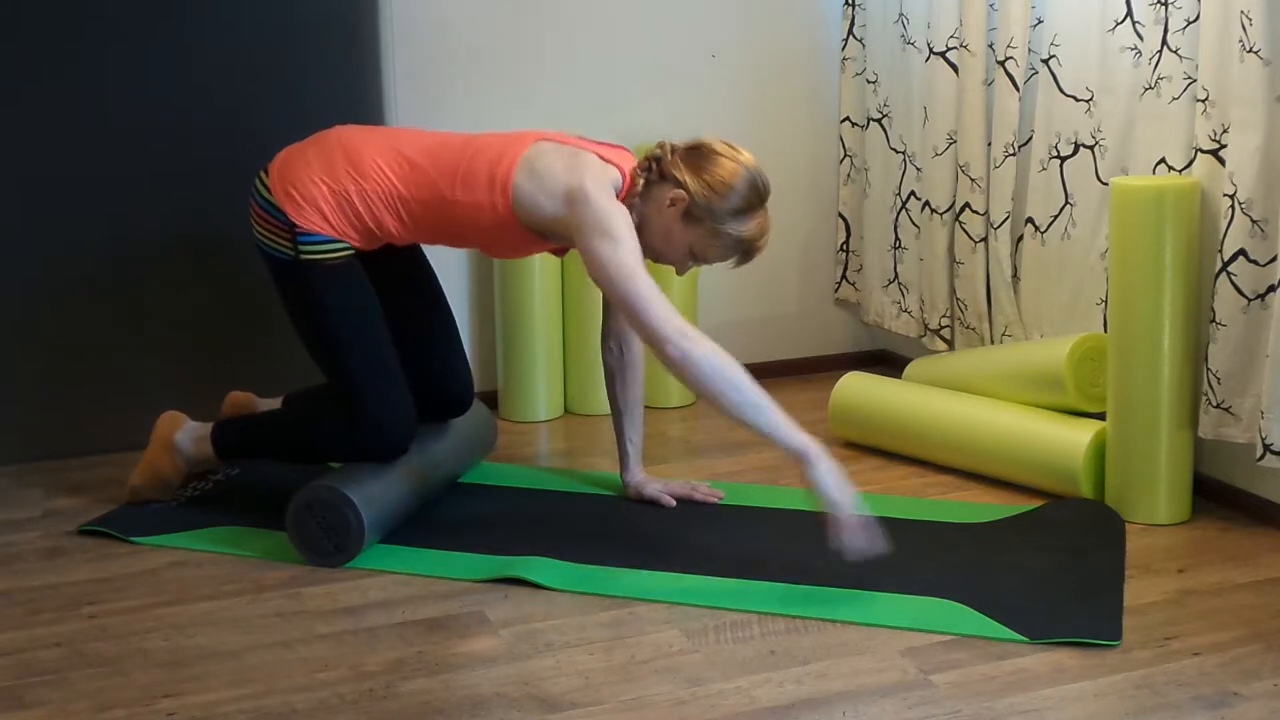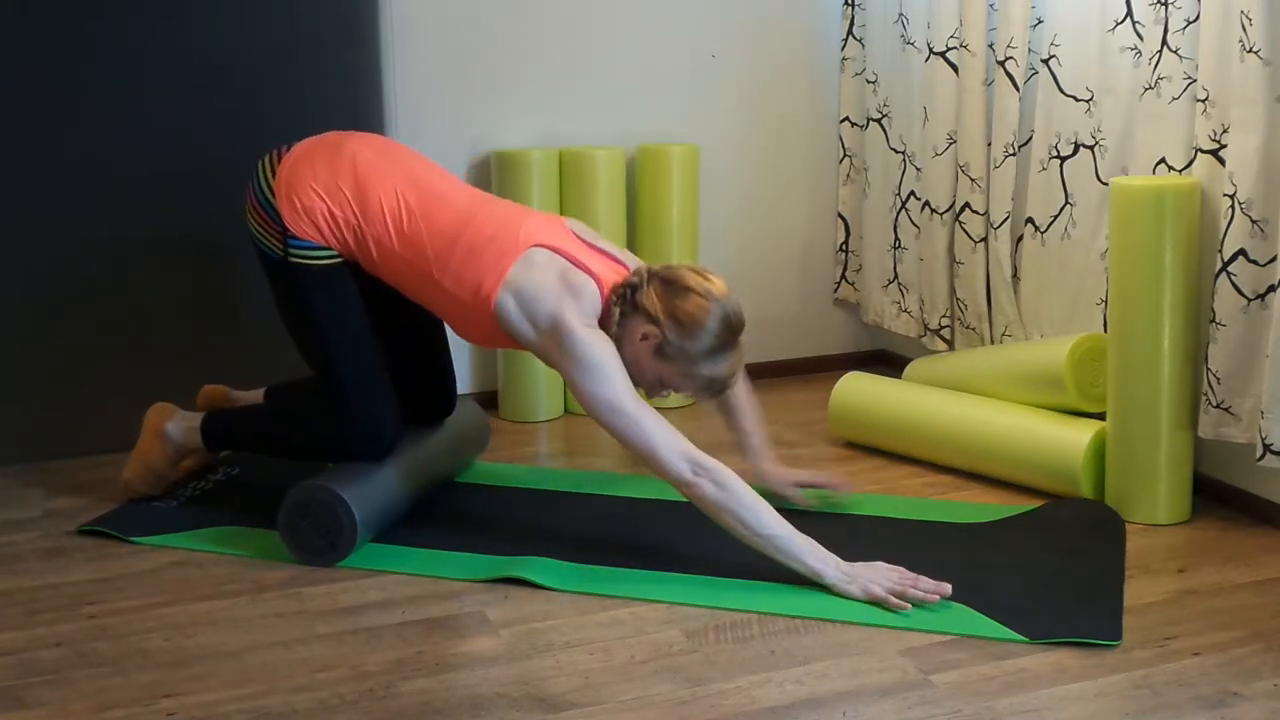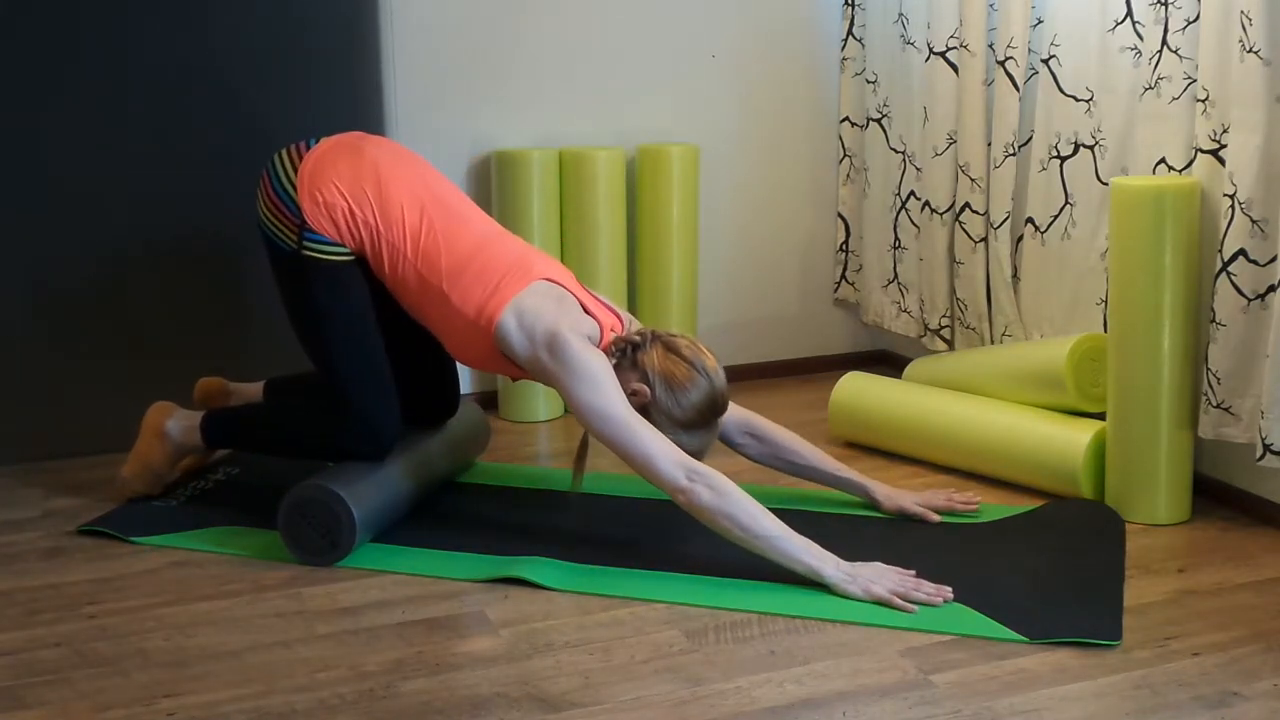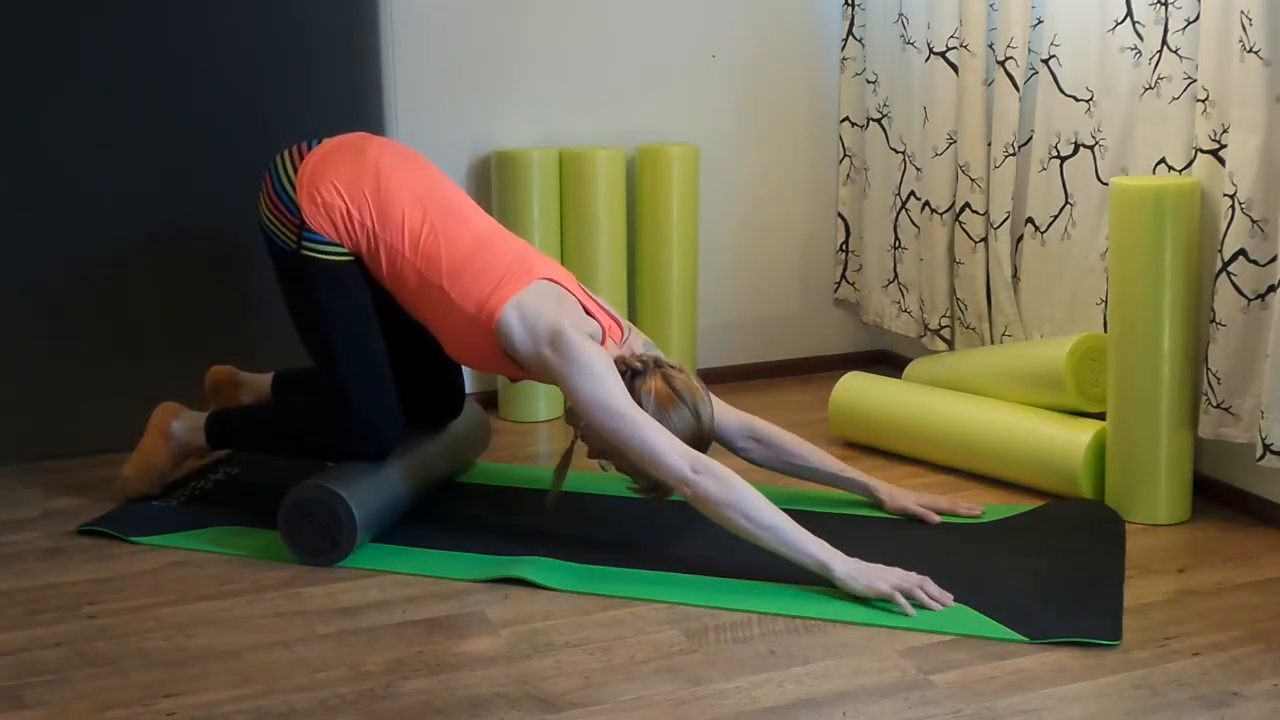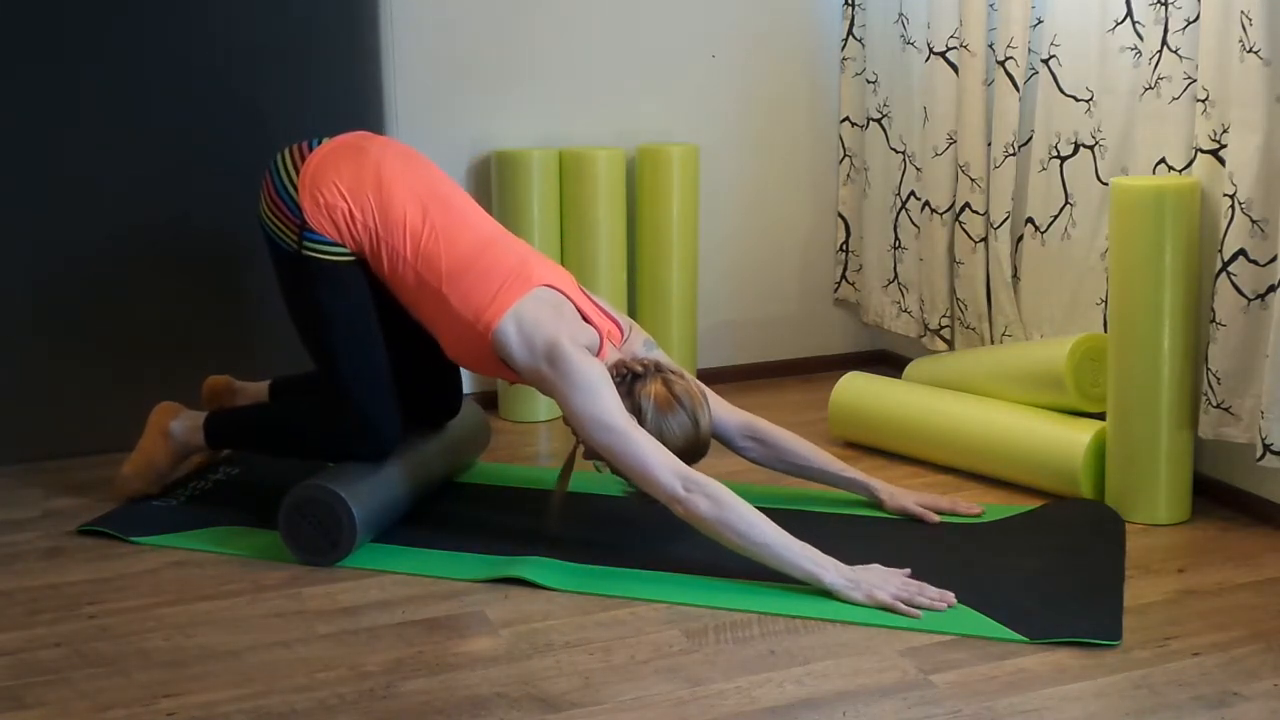
dt=1s
person 1, frame 1
left shoulder: (658, 190)
right shoulder: (593, 201)
left elbow: (623, 334)
right elbow: (677, 343)
left wrist: (632, 467)
right wrist: (812, 456)
left hip: (373, 201)
right hip: (309, 202)
left knee: (447, 400)
right knee: (383, 430)
left ankle: (259, 411)
right ankle: (193, 441)
person 1, frame 2
left shoulder: (630, 281)
right shoulder: (572, 324)
left elbow: (716, 360)
right elbow: (691, 474)
left wrist: (764, 458)
right wrist: (838, 572)
left hip: (357, 176)
right hip: (303, 202)
left knee: (428, 406)
right knee: (368, 431)
left ankle: (241, 403)
right ankle: (187, 429)
person 1, frame 3
left shoulder: (616, 336)
right shoulder: (570, 350)
left elbow: (740, 424)
right elbow: (690, 483)
left wrist: (877, 490)
right wrist: (841, 574)
left hip: (365, 179)
right hip: (316, 198)
left knee: (428, 407)
right knee: (369, 430)
left ankle: (238, 396)
right ankle: (189, 428)
person 1, frame 4
left shoulder: (617, 342)
right shoulder: (570, 347)
left elbow: (739, 428)
right elbow: (693, 471)
left wrist: (879, 489)
right wrist: (842, 567)
left hip: (368, 177)
right hip: (317, 199)
left knee: (431, 406)
right knee: (370, 431)
left ankle: (253, 388)
right ankle: (192, 430)
person 1, frame 5
left shoulder: (620, 340)
right shoulder: (566, 356)
left elbow: (742, 428)
right elbow: (685, 490)
left wrist: (878, 489)
right wrist: (842, 579)
left hip: (368, 174)
right hip: (319, 198)
left knee: (428, 405)
right knee: (369, 431)
left ankle: (248, 397)
right ankle: (192, 429)
